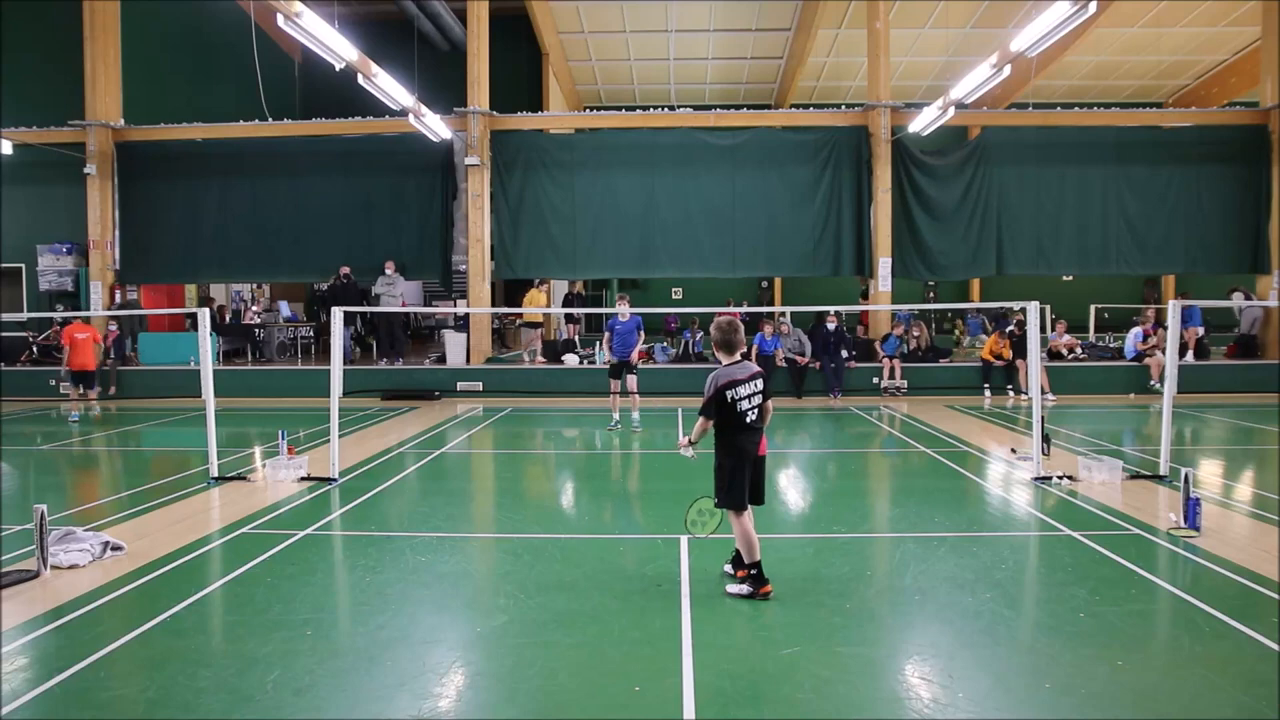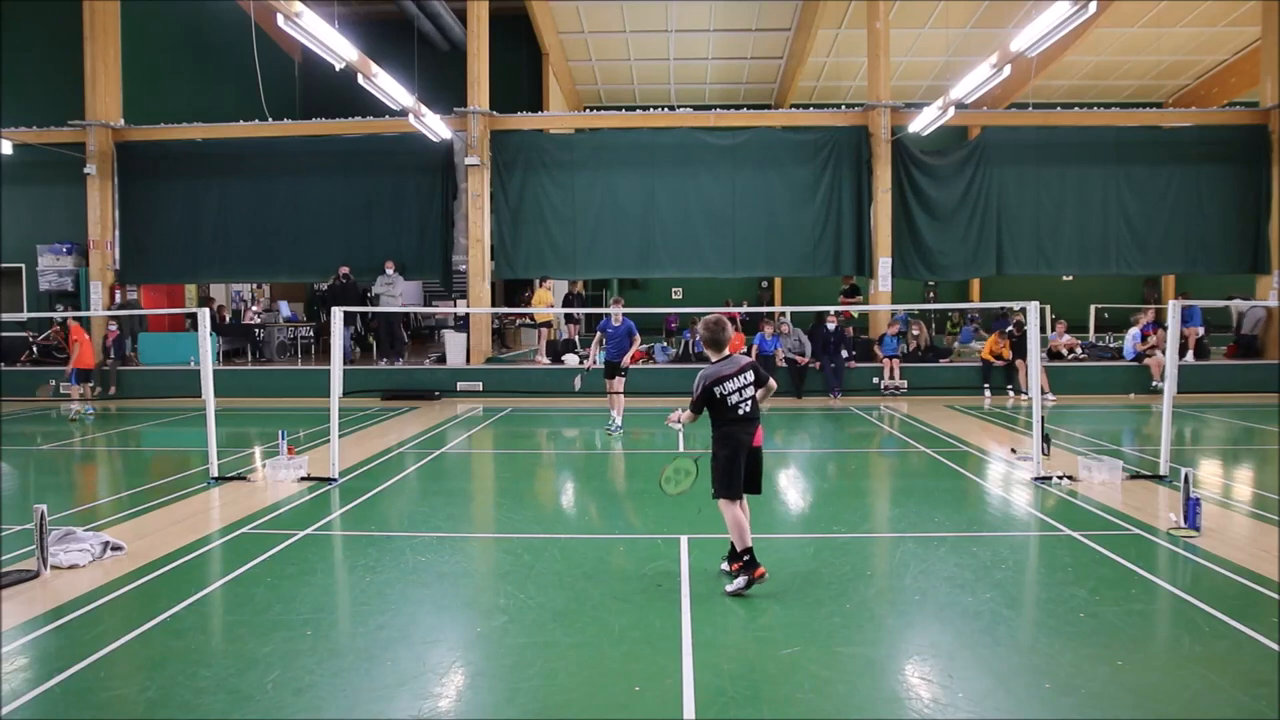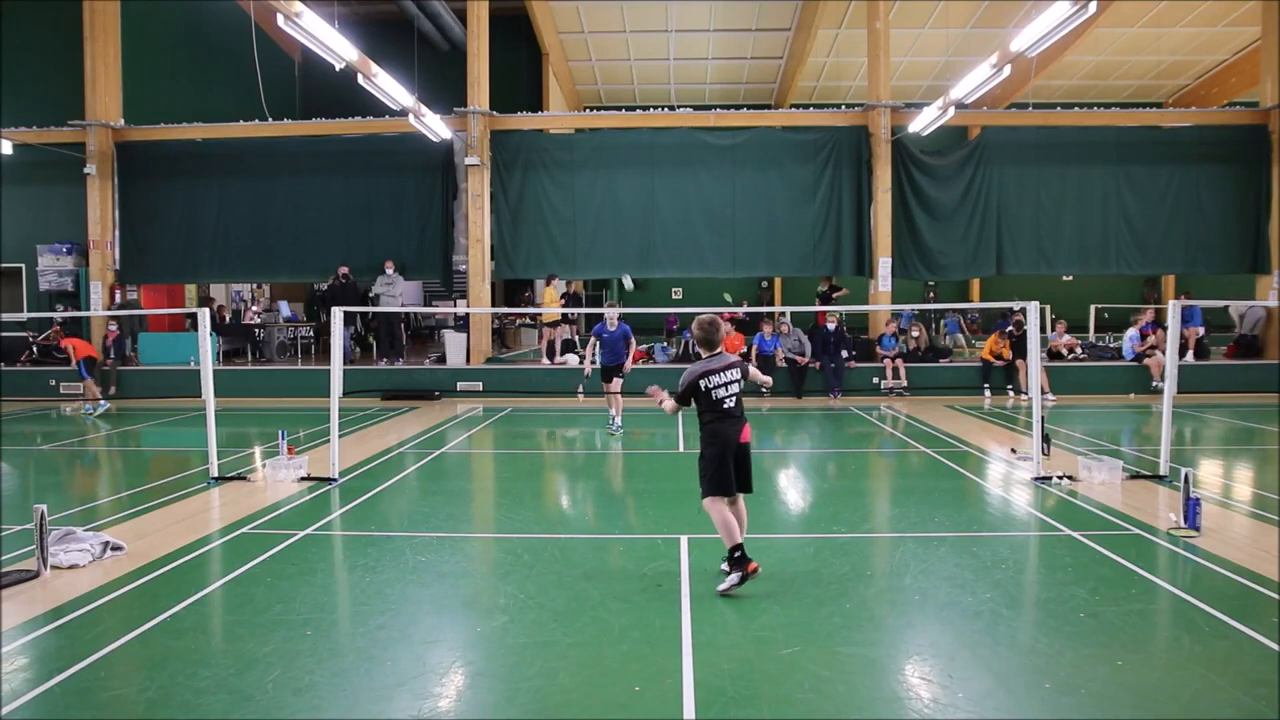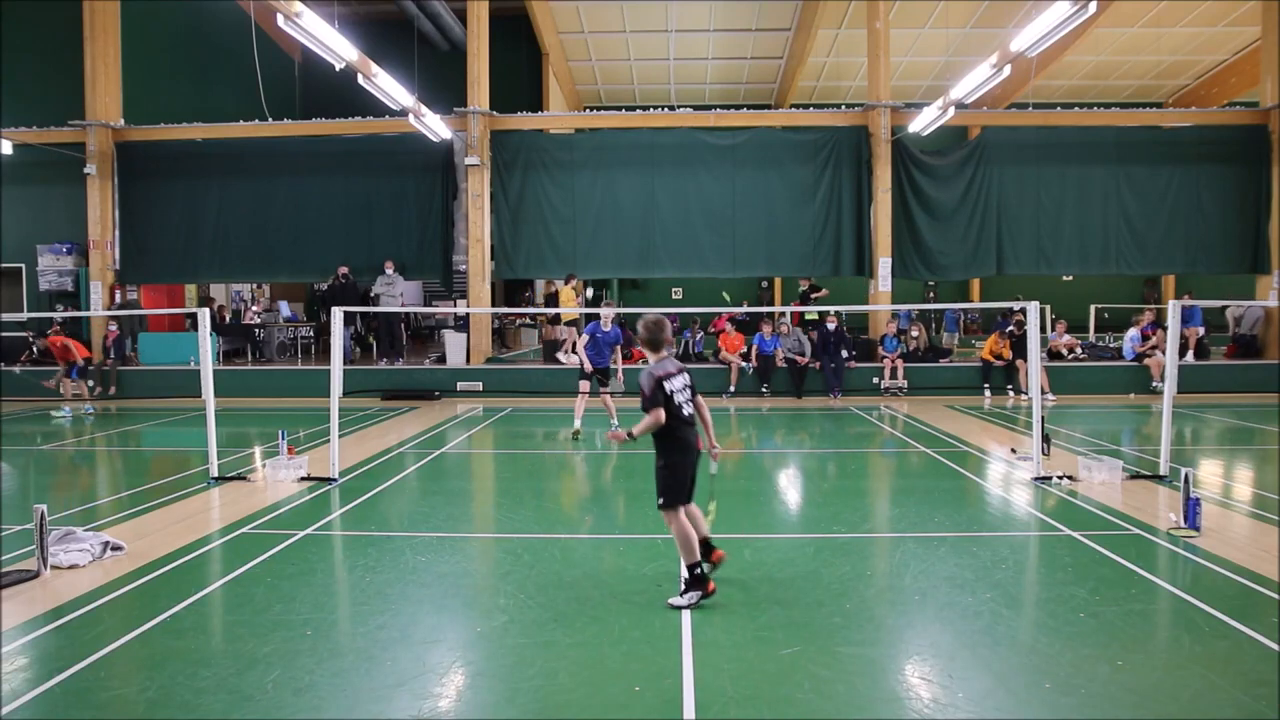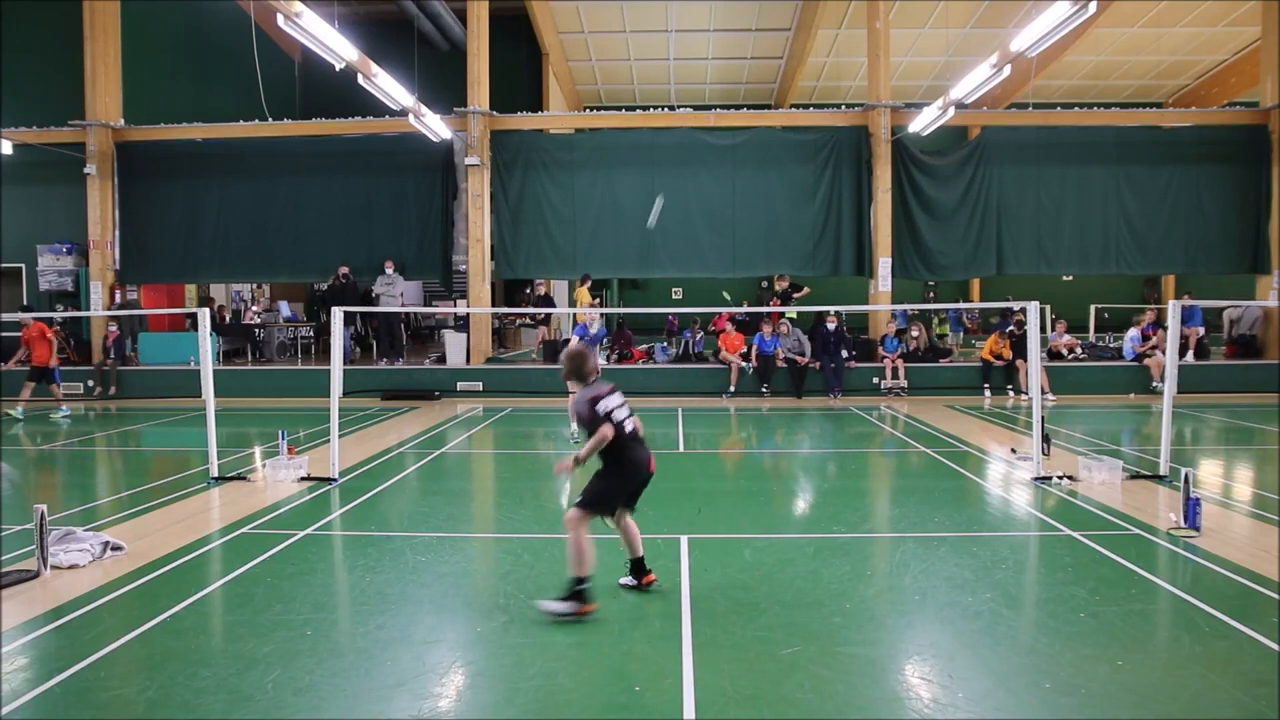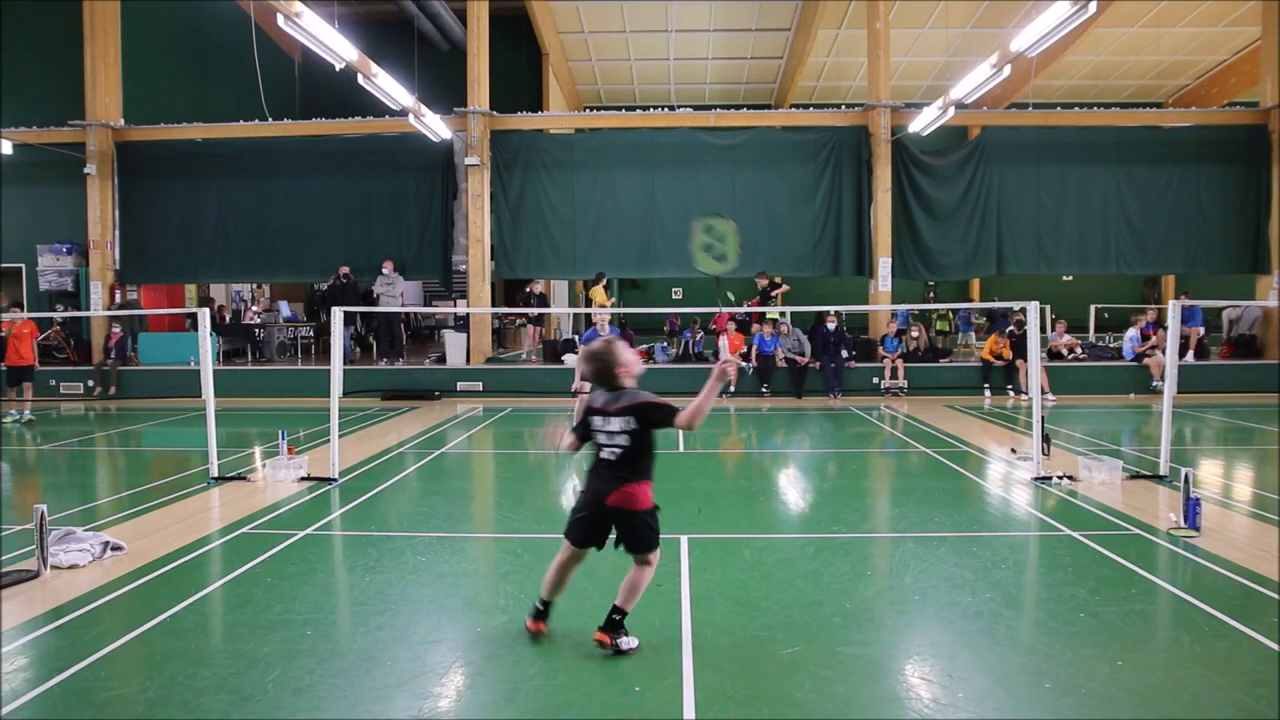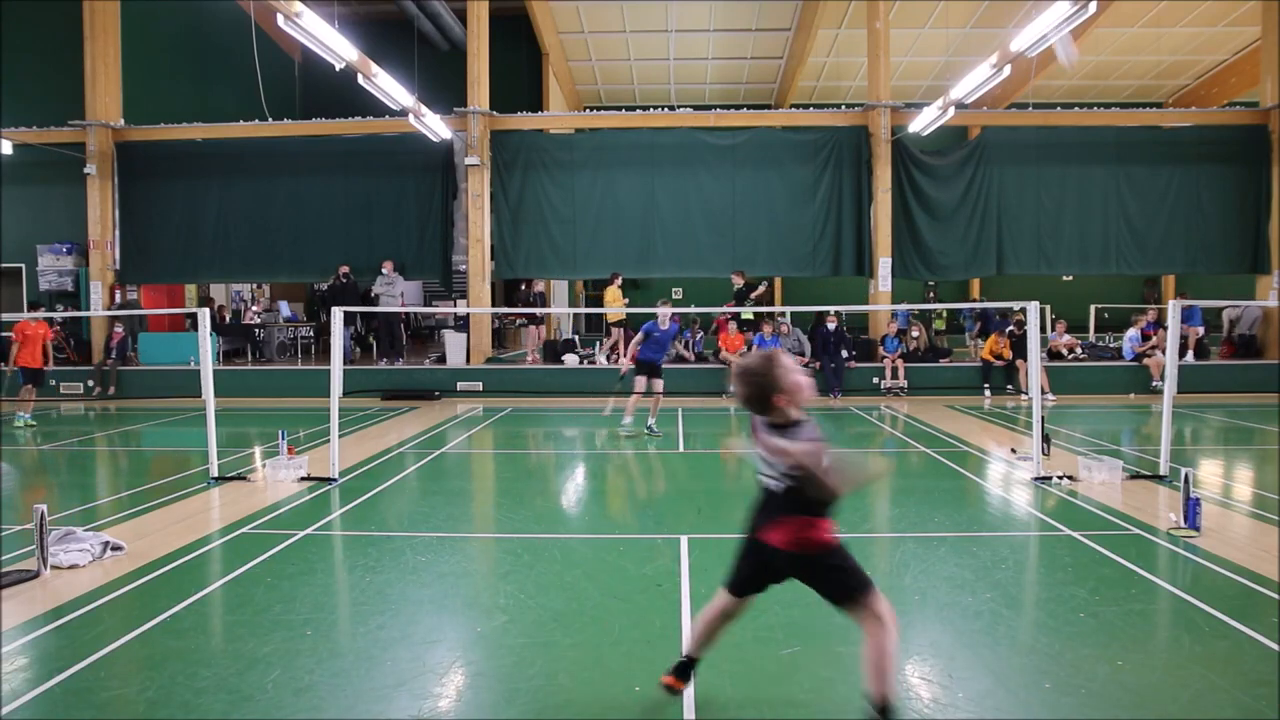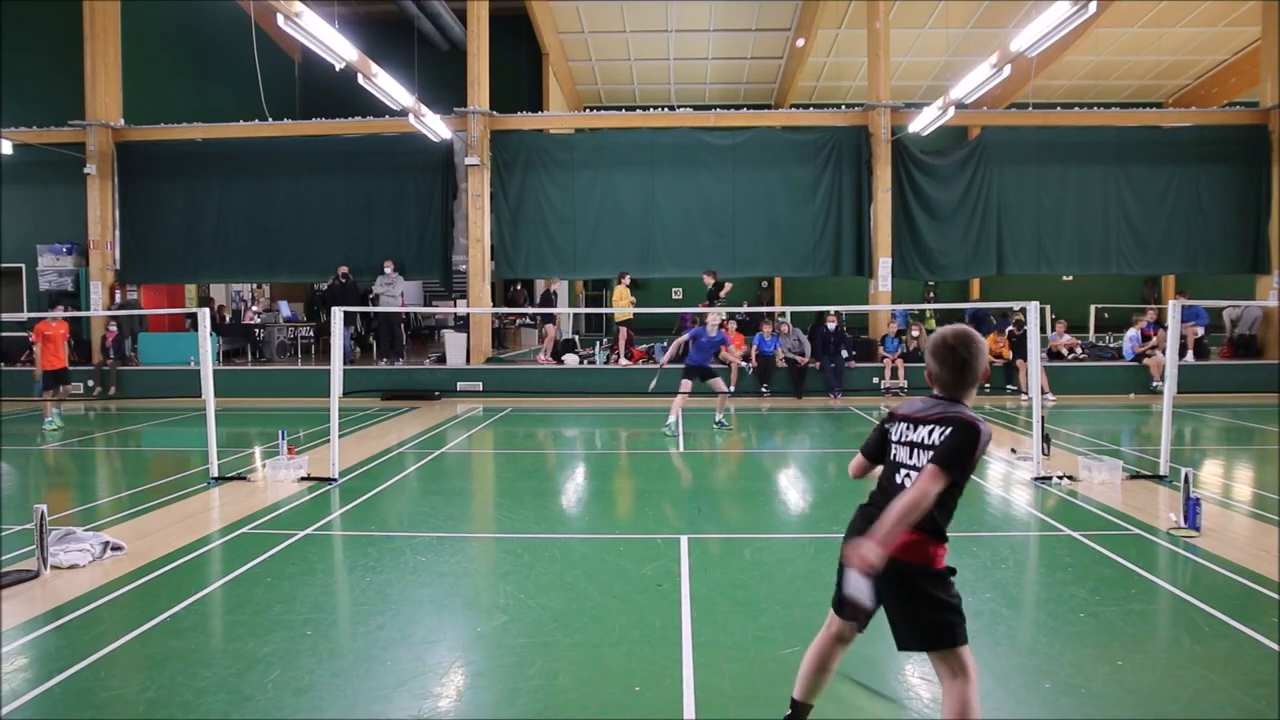
dt=0.5s
person 1, frame 1
left shoulder: (717, 379)
right shoulder: (756, 371)
left elbow: (706, 422)
right elbow: (767, 409)
left wrist: (690, 440)
left hip: (732, 451)
right hip: (757, 448)
left knee: (737, 513)
right knee: (744, 508)
left ankle: (757, 579)
right ankle: (741, 562)
person 1, frame 2
left shoulder: (706, 377)
right shoulder: (748, 363)
left elbow: (692, 415)
right elbow: (771, 387)
left wrist: (677, 418)
left hip: (728, 443)
right hip: (753, 437)
left knee: (728, 503)
right knee: (739, 498)
left ankle: (751, 565)
right ankle: (736, 557)
person 1, frame 3
left shoulder: (693, 374)
right shoulder: (735, 362)
left elbow: (674, 408)
right elbow: (750, 373)
left wrist: (662, 399)
right wrist: (764, 379)
left hip: (715, 440)
right hip: (740, 435)
left knee: (713, 502)
right knee: (734, 498)
left ankle: (741, 561)
right ankle: (736, 558)
person 1, frame 4
left shoulder: (650, 376)
right shoulder: (679, 368)
left elbow: (657, 417)
right elbow: (700, 405)
left wrist: (630, 435)
right wrist: (712, 441)
left hip: (672, 450)
right hip: (691, 444)
left knee: (672, 514)
right knee: (684, 505)
left ankle: (699, 581)
right ankle: (710, 551)
person 1, frame 5
left shoulder: (583, 401)
right shoulder: (611, 390)
left elbow: (605, 434)
right elbow: (636, 425)
left wrist: (577, 460)
left hip: (621, 465)
right hip: (643, 461)
left knee: (575, 519)
right knee: (619, 514)
left ankle: (578, 596)
right ankle: (640, 572)
person 1, frame 6
left shoulder: (594, 405)
right shoulder: (642, 401)
left elbow: (572, 444)
right elbow: (687, 423)
left wrist: (559, 439)
right wrist: (713, 384)
left hip: (595, 492)
right hip: (631, 495)
left knee: (570, 552)
right knee: (646, 561)
left ankle: (539, 616)
right ankle: (612, 629)
person 1, frame 7
left shoulder: (766, 427)
right shoulder: (804, 442)
left hip: (765, 534)
right hip: (804, 538)
left knee: (729, 600)
right knee: (879, 617)
left ankle: (681, 672)
person 1, frame 8
left shoulder: (899, 415)
right shoulder: (969, 428)
left elbow: (856, 468)
right elbow: (926, 490)
right wrist: (877, 546)
left hip: (864, 540)
right hip: (910, 554)
left knee: (838, 630)
right knee: (958, 669)
